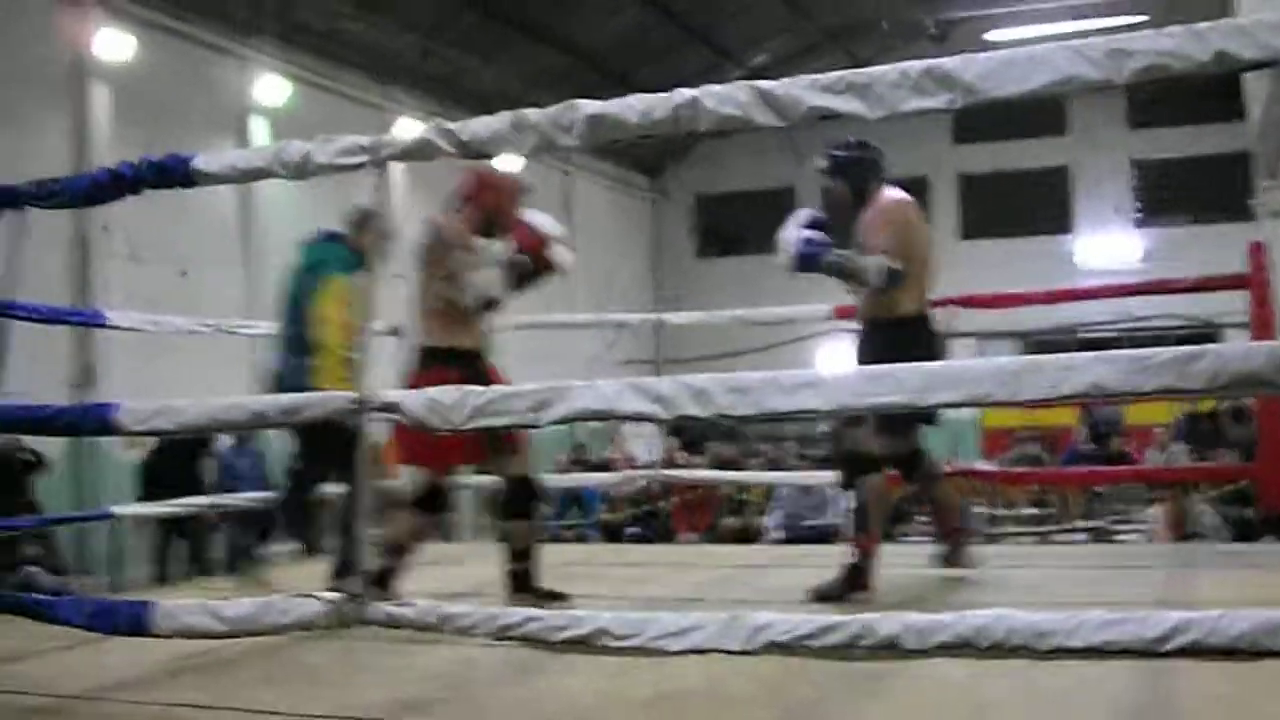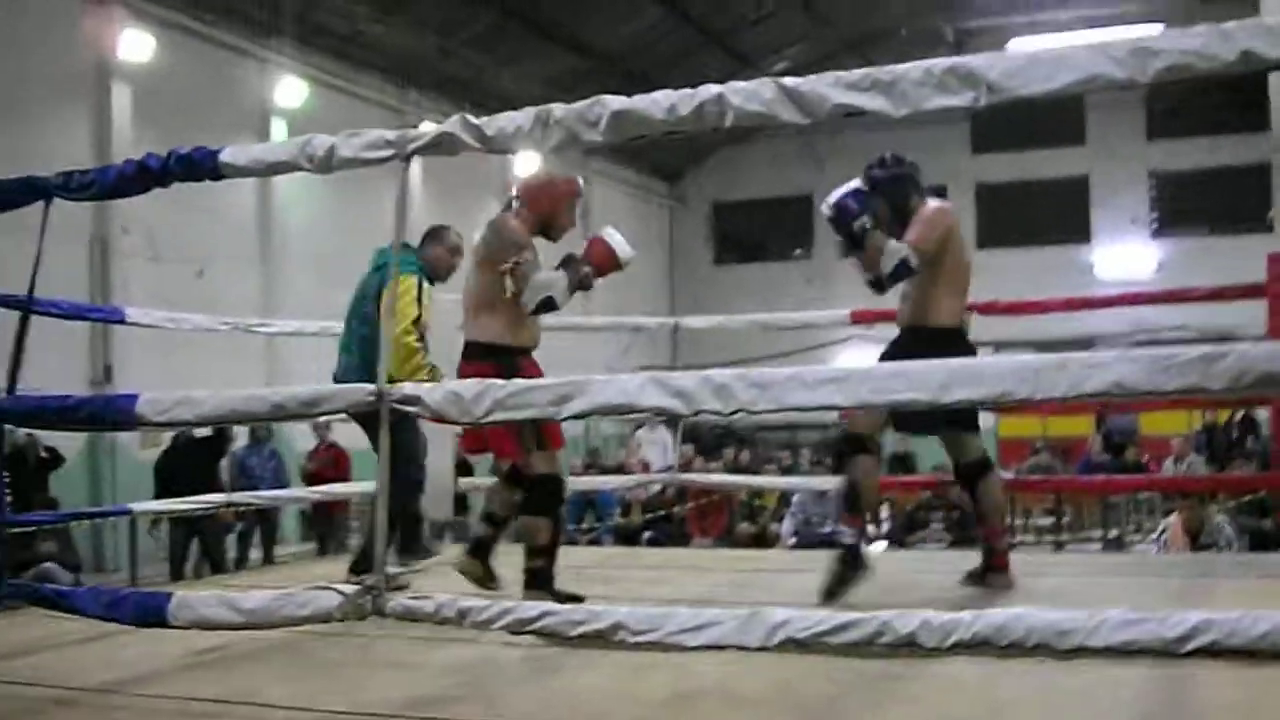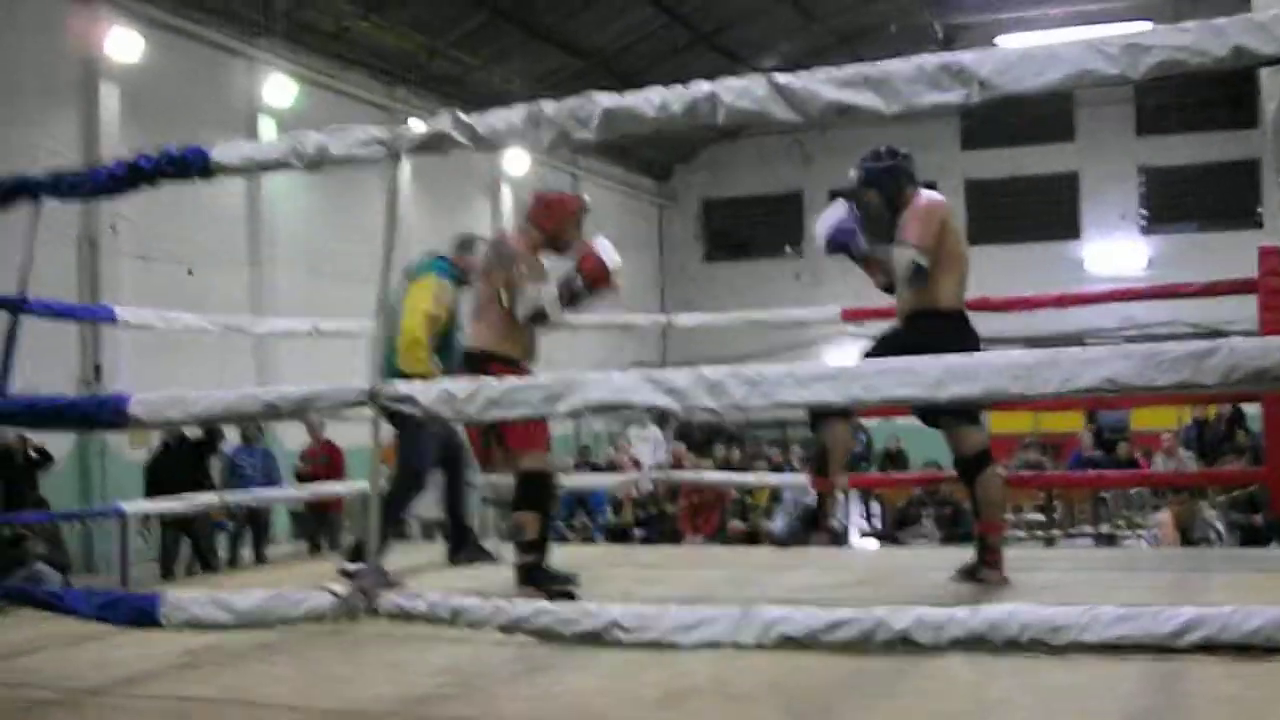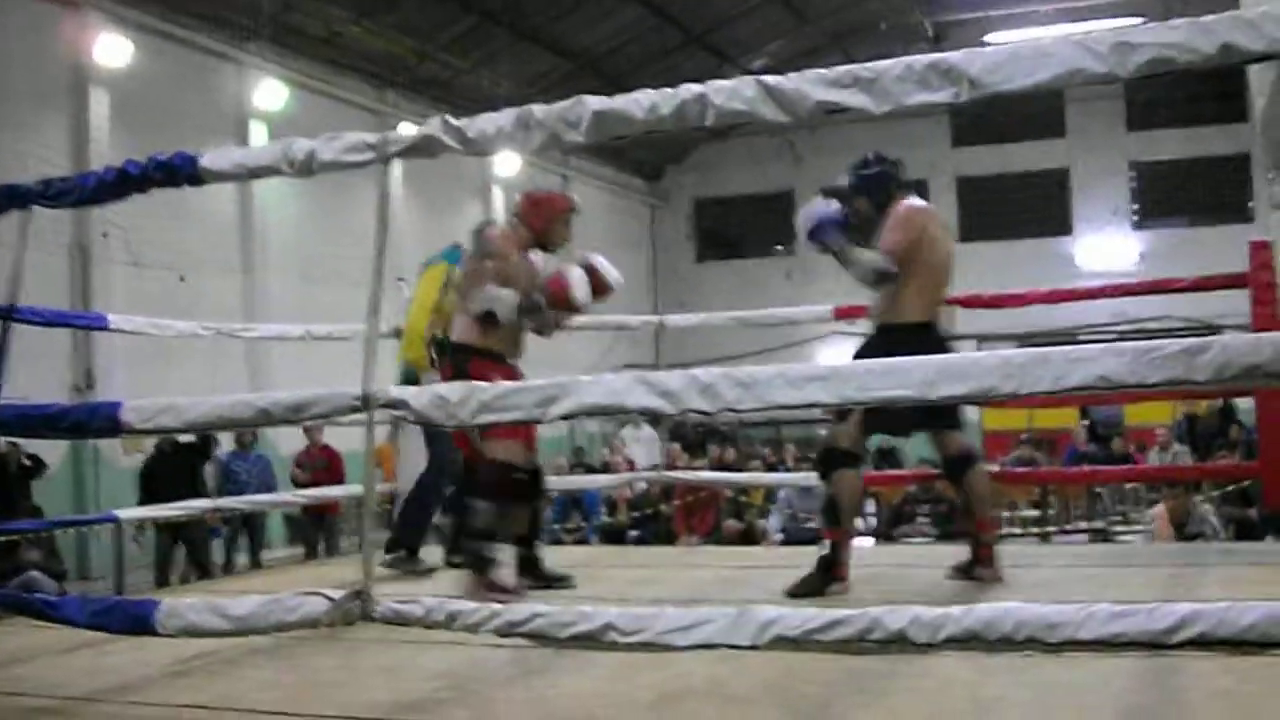
dt=0.2s
person 1, frame 1
left shoulder: (887, 206)
right shoulder: (886, 209)
left elbow: (886, 275)
right elbow: (868, 280)
left wrist: (824, 257)
right wrist: (828, 250)
left hip: (895, 340)
right hip: (908, 338)
left knee: (861, 448)
right knee: (902, 444)
left ankle: (858, 573)
right ankle: (955, 536)
person 1, frame 2
left shoulder: (934, 214)
right shoulder: (923, 224)
left elbow: (898, 267)
right elbow: (880, 280)
left wrist: (863, 224)
right wrist: (856, 238)
left hip: (927, 346)
right hip: (949, 349)
left knee: (857, 427)
right knee: (971, 456)
left ankle: (853, 550)
right ankle: (997, 564)
person 1, frame 3
left shoulder: (923, 207)
right shoulder: (929, 212)
left elbow: (913, 270)
right elbow: (892, 280)
left wrist: (855, 245)
right wrist: (866, 243)
left hip: (929, 330)
right hip: (955, 336)
right knee: (973, 449)
right ankle: (991, 559)
person 1, frame 4
left shoulder: (907, 212)
right shoulder: (929, 221)
left elbow: (880, 272)
left wrist: (832, 237)
right wrist: (848, 235)
left hip: (896, 345)
right hip: (928, 345)
left knee: (841, 444)
right knee: (957, 453)
left ankle: (834, 567)
right ankle: (984, 558)
person 2, frame 1
left shoulder: (466, 243)
right shoulder: (448, 234)
left elbow: (475, 297)
right elbow: (476, 297)
left wrist: (527, 265)
right wrist: (522, 258)
left hip: (434, 373)
right hip: (461, 373)
left knee: (431, 493)
right knee: (520, 478)
left ankle: (378, 583)
right ankle: (523, 586)
person 2, frame 2
left shoulder: (511, 238)
right shoulder: (504, 232)
right elbow: (539, 298)
left wrist: (571, 273)
right wrist: (586, 269)
left hip: (493, 364)
right hip: (501, 365)
left knee: (521, 468)
right knee: (544, 473)
left ankle: (478, 552)
right ankle: (537, 584)
person 2, frame 3
left shoulder: (531, 260)
right shoulder: (505, 249)
left elbow: (542, 311)
right elbow: (531, 309)
left wrist: (587, 284)
right wrist: (581, 278)
left hip: (514, 375)
right hip: (488, 373)
left knee: (540, 472)
right knee: (534, 470)
left ankle: (535, 566)
right ankle: (532, 576)
person 2, frame 4
left shoulder: (532, 261)
right shoulder: (488, 242)
left elbow: (545, 323)
right elbow: (484, 306)
left wrist: (583, 294)
right wrist: (544, 296)
left hip: (501, 370)
right hip: (472, 365)
left knee: (528, 470)
right knee: (506, 464)
left ankle: (529, 565)
right ankle: (480, 568)
person 3, frame 1
left shoulder: (318, 260)
right shoulder: (339, 274)
right elbow: (334, 345)
left hip: (294, 385)
right hip: (322, 390)
left knee: (309, 474)
right knee: (360, 474)
right ankle: (346, 569)
person 3, frame 2
left shoulder: (386, 270)
right shoulder: (410, 278)
right elbow: (401, 338)
right wrist: (430, 380)
left hip: (357, 383)
right hip: (378, 387)
left knee: (409, 467)
right knee: (405, 478)
left ankle: (410, 543)
right ankle: (364, 567)
person 3, frame 3
left shoulder: (447, 286)
right shoulder: (435, 281)
right elbow: (414, 331)
right wrist: (431, 382)
left knee: (455, 463)
right knee: (412, 474)
left ankle: (463, 544)
right ankle: (363, 555)
person 3, frame 4
right shoulder: (449, 269)
right elbow: (420, 320)
right wrist: (426, 371)
right hip: (433, 385)
right knee: (445, 465)
left ankle: (460, 546)
right ankle: (400, 547)
